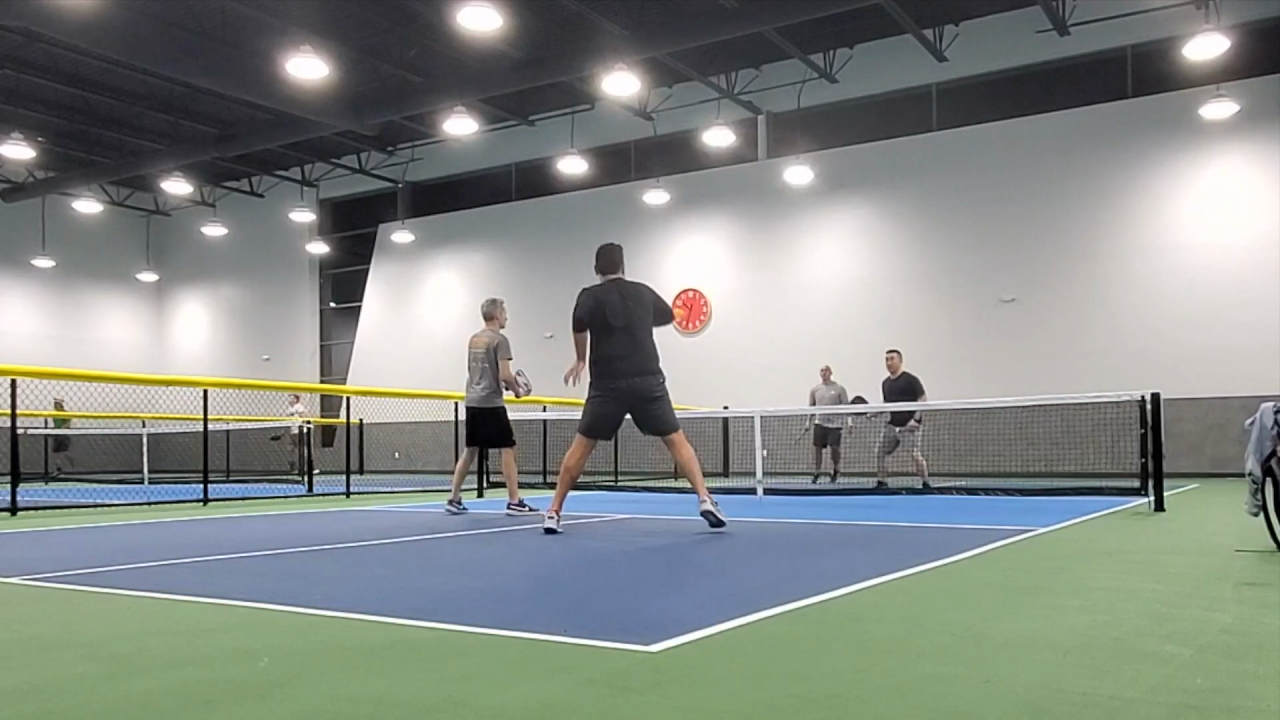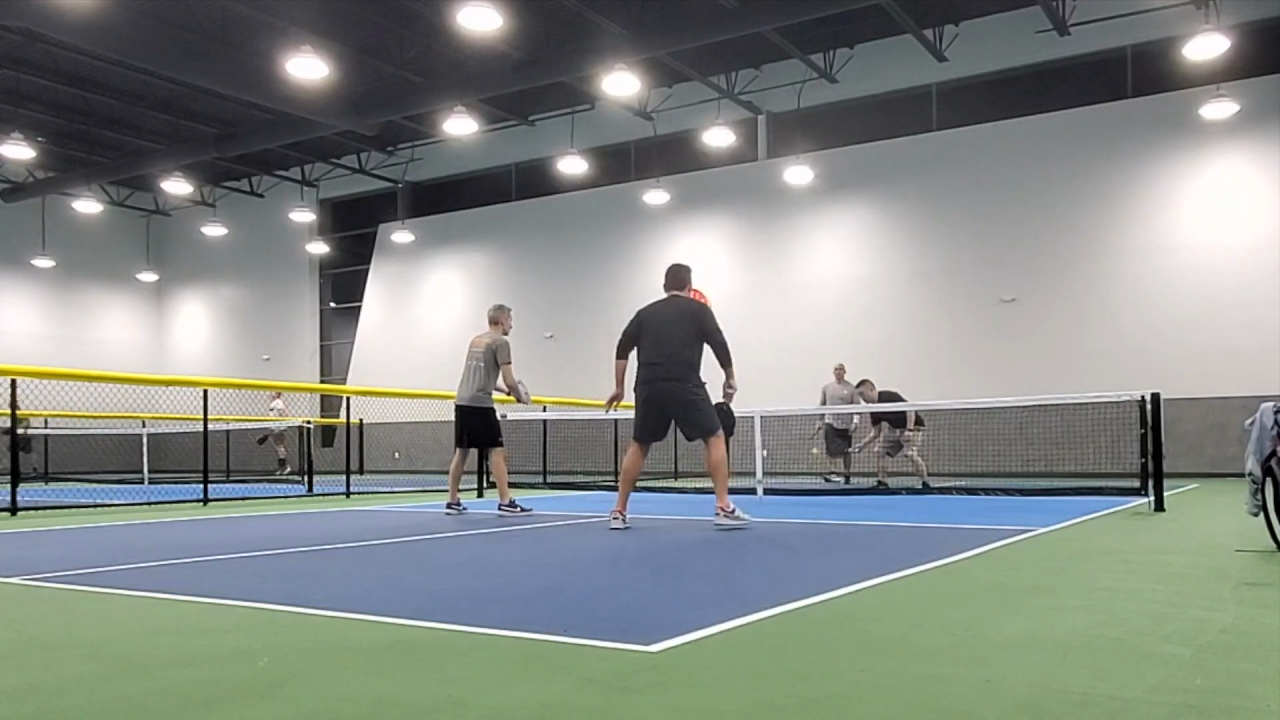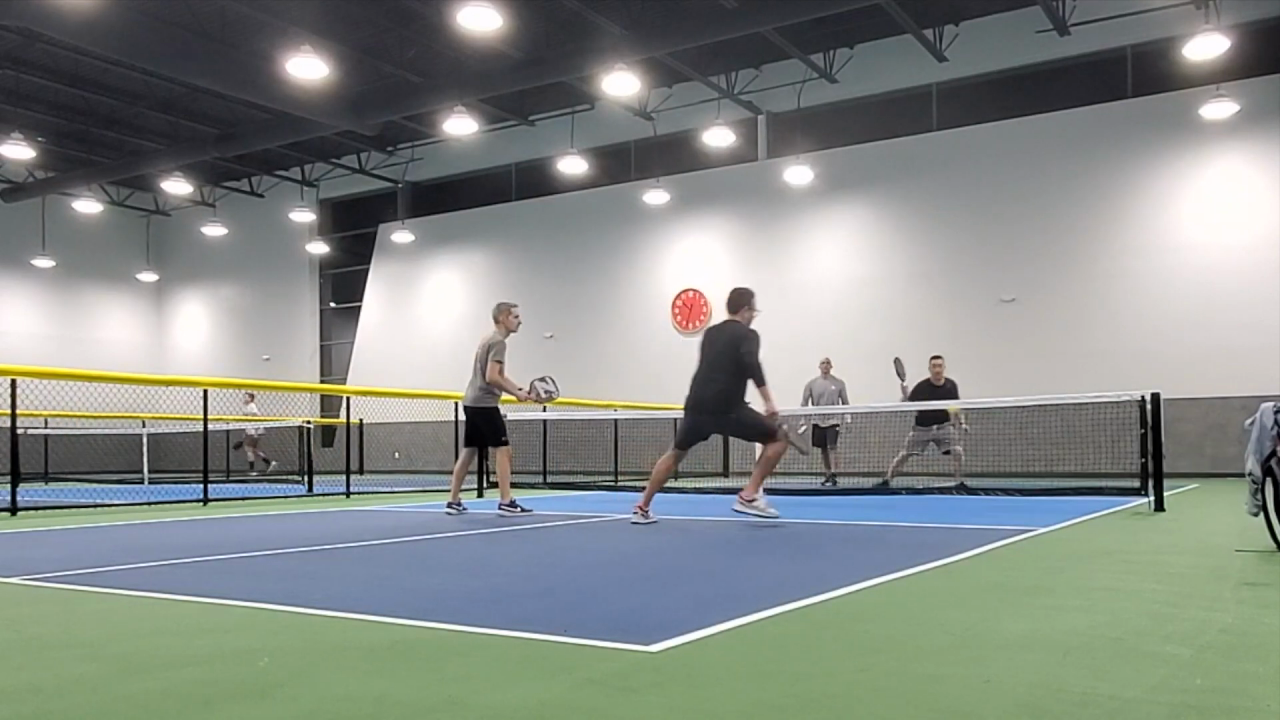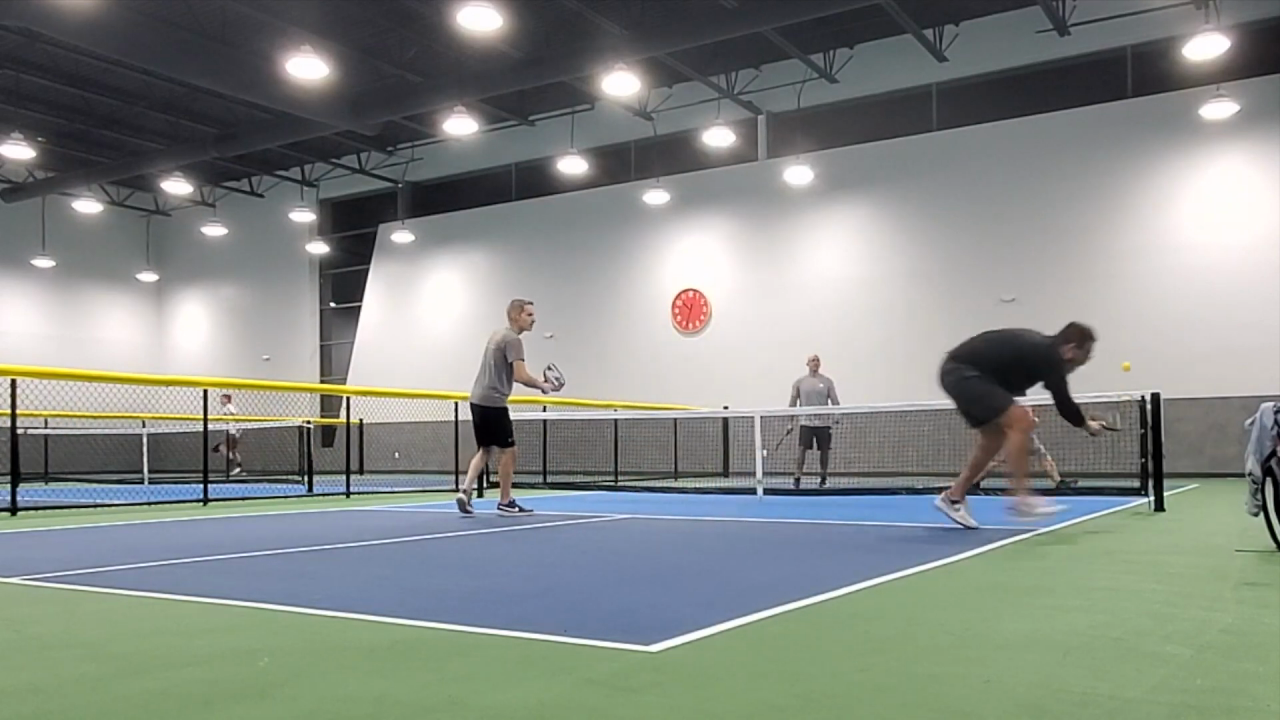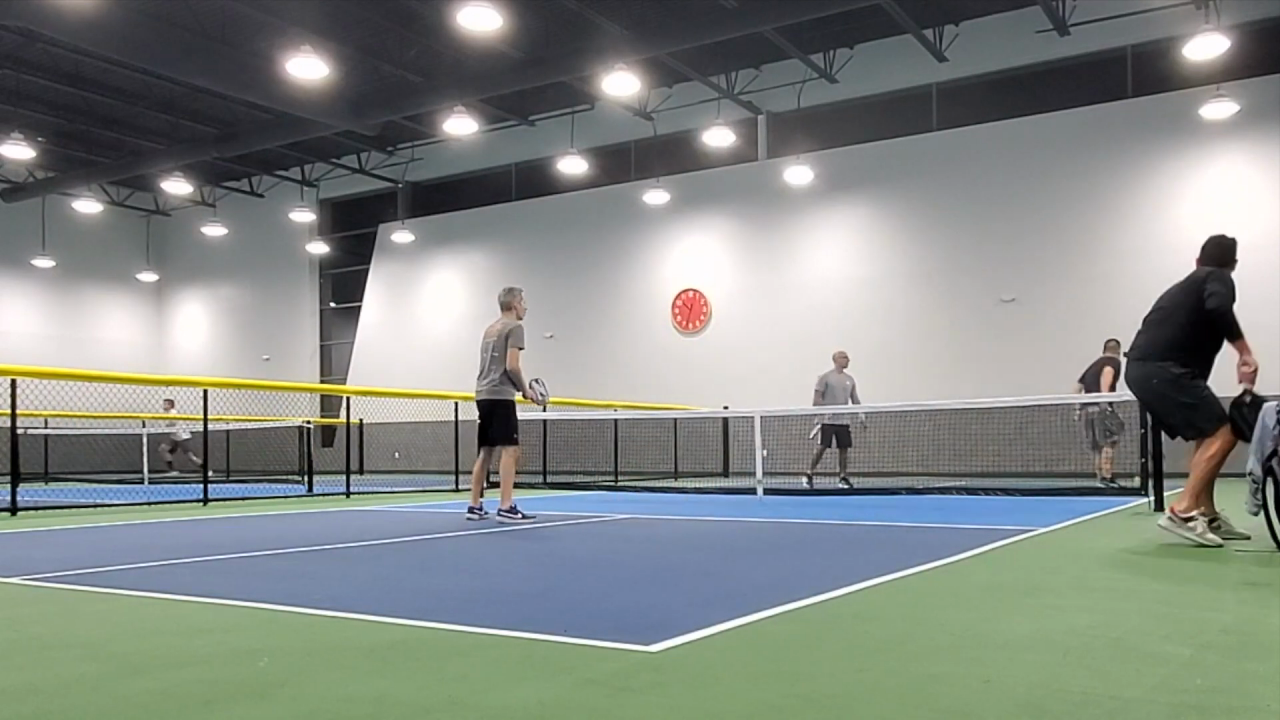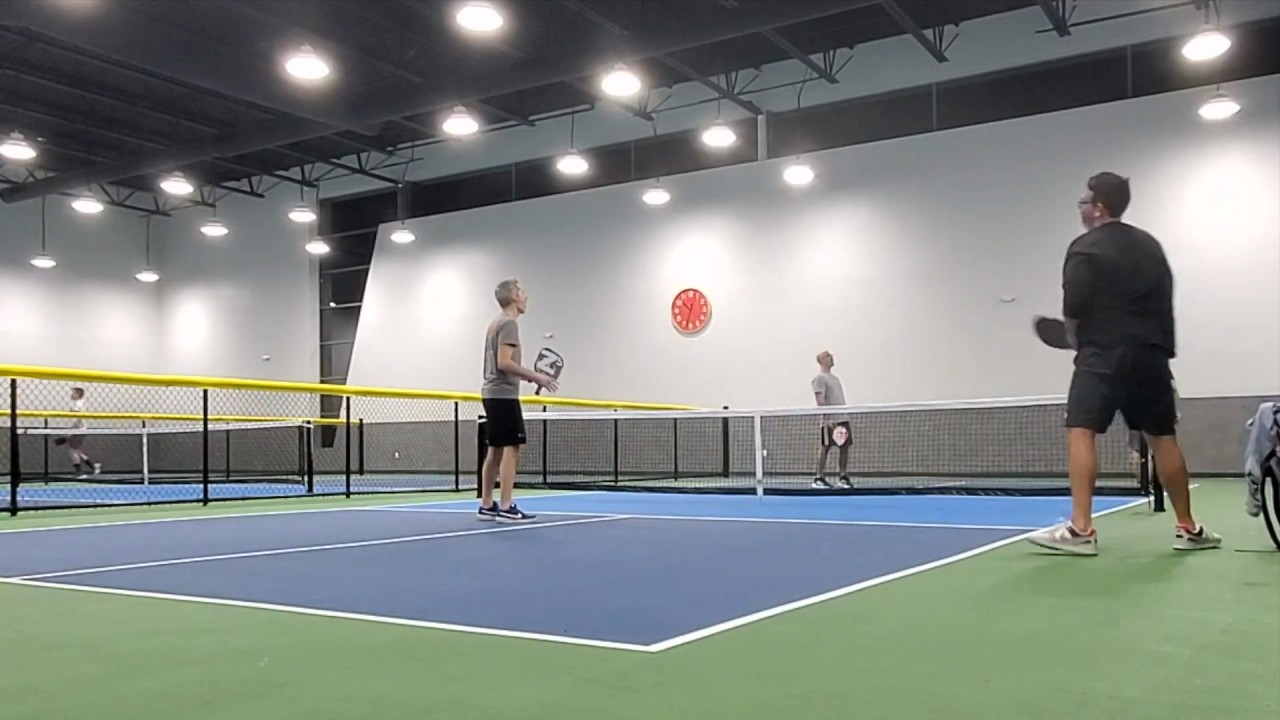
dt=0.7s
person 1, frame 1
left shoulder: (591, 295)
right shoulder: (644, 292)
left elbow: (580, 320)
right elbow: (668, 316)
left wrist: (580, 361)
left hip: (607, 383)
right hip: (648, 379)
left knee: (582, 445)
right knee: (675, 439)
left ankle: (554, 513)
right ankle: (706, 501)
person 1, frame 2
left shoulder: (646, 313)
right shoulder: (698, 309)
left elbow: (623, 348)
right elbow: (718, 343)
left wrist: (619, 388)
right wrist: (730, 378)
left hip: (648, 387)
right hip: (684, 385)
left knee: (638, 446)
right knee: (715, 439)
left ankle: (619, 512)
right ankle: (724, 507)
person 1, frame 3
left shoulder: (711, 334)
right shoulder: (747, 334)
right elbow: (751, 364)
right wrist: (768, 401)
left hip: (698, 405)
right hip: (726, 408)
left knee: (675, 454)
right knee: (779, 439)
left ankle: (642, 507)
right ankle: (748, 497)
person 1, frame 4
left shoulder: (1037, 346)
right shoulder: (1049, 357)
right elbow: (1065, 406)
right wrist: (1088, 425)
left hip: (960, 370)
right hip: (960, 372)
left knee: (994, 437)
right knee: (1022, 422)
left ankle: (954, 498)
right ankle: (1022, 496)
person 1, frame 5
left shoulder: (1179, 288)
right shoulder: (1216, 280)
left elbow: (1155, 332)
right elbow: (1218, 309)
right wrist: (1245, 352)
left hip: (1139, 371)
right hip: (1167, 371)
left knee: (1206, 434)
right knee: (1221, 434)
left ankle: (1206, 517)
right ankle: (1182, 509)
person 1, frame 6
left shoulder: (1086, 248)
right shoulder: (1150, 245)
left elbow: (1074, 304)
right elbow: (1163, 295)
left wrist: (1078, 337)
left hip: (1103, 353)
right hip: (1151, 351)
left knee: (1080, 433)
right knee: (1163, 438)
left ankle: (1080, 529)
right ankle: (1187, 528)
person 2, frame 1
left shoulder: (474, 339)
right shoulder: (499, 340)
right elbow: (505, 375)
left wrist: (505, 387)
right wrist: (517, 389)
left hip: (472, 403)
right hip: (491, 405)
left knee: (470, 451)
right knee: (508, 450)
left ankle: (454, 499)
right ankle: (514, 502)
person 2, frame 2
left shoulder: (476, 341)
right shoulder: (500, 342)
right elbow: (509, 380)
left wrist: (507, 391)
right wrist: (520, 396)
left hip: (462, 402)
right hip: (480, 404)
left knee: (461, 451)
right knee: (496, 451)
left ankle: (453, 501)
right ankle: (505, 502)
person 2, frame 3
left shoulder: (490, 340)
right shoulder: (498, 342)
right elbow: (491, 377)
left wrist: (522, 390)
right wrist: (515, 393)
left hip: (472, 402)
right hip: (485, 404)
left knee: (469, 452)
right knee: (503, 450)
left ankle: (453, 501)
right ankle: (506, 502)
person 2, frame 4
left shoulder: (497, 335)
right shoulder: (512, 340)
right elbow: (521, 376)
left wrist: (537, 382)
right wrist: (542, 385)
left hip: (478, 400)
right hip: (493, 402)
left knee: (486, 451)
right knee: (508, 451)
left ankle: (465, 490)
right ankle: (505, 502)
person 2, frame 5
left shoulder: (490, 329)
right shoulder: (515, 327)
right elbow: (512, 366)
left wrist: (516, 386)
right wrist: (524, 388)
left hip: (484, 395)
right hip: (500, 397)
left knee: (486, 452)
right knee: (510, 450)
left ankle: (475, 506)
right ankle: (506, 508)
person 2, frame 6
left shoulder: (496, 324)
right shoulder: (509, 323)
right elbow: (504, 363)
left wrist: (531, 377)
right wrist: (536, 376)
left hip: (493, 394)
right hip: (503, 395)
left knee: (496, 451)
right knee: (511, 450)
left ankle: (487, 505)
right ankle: (506, 508)
